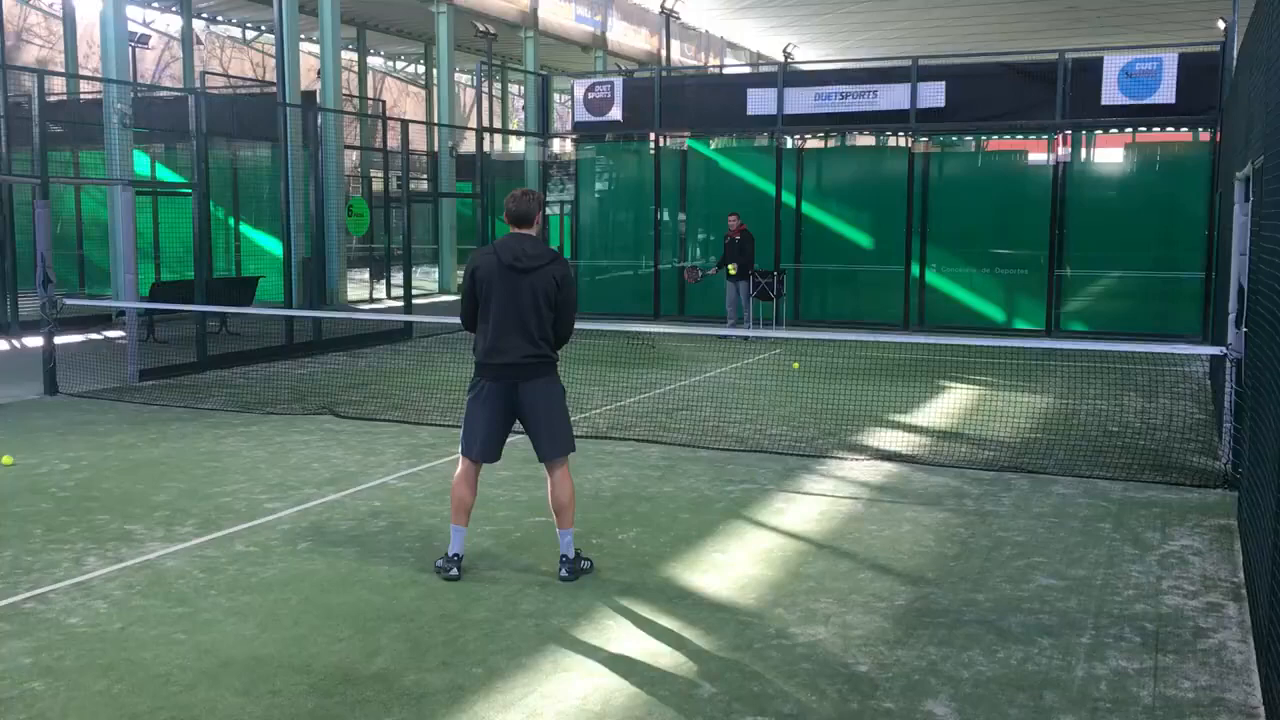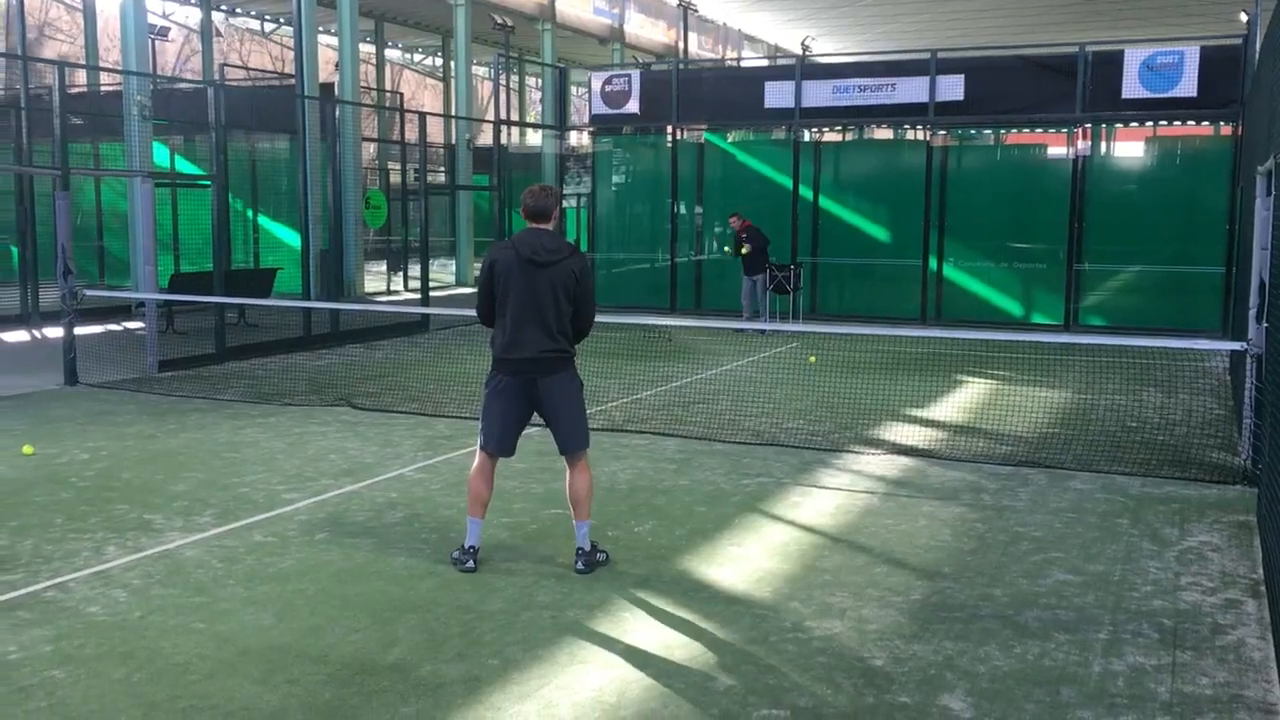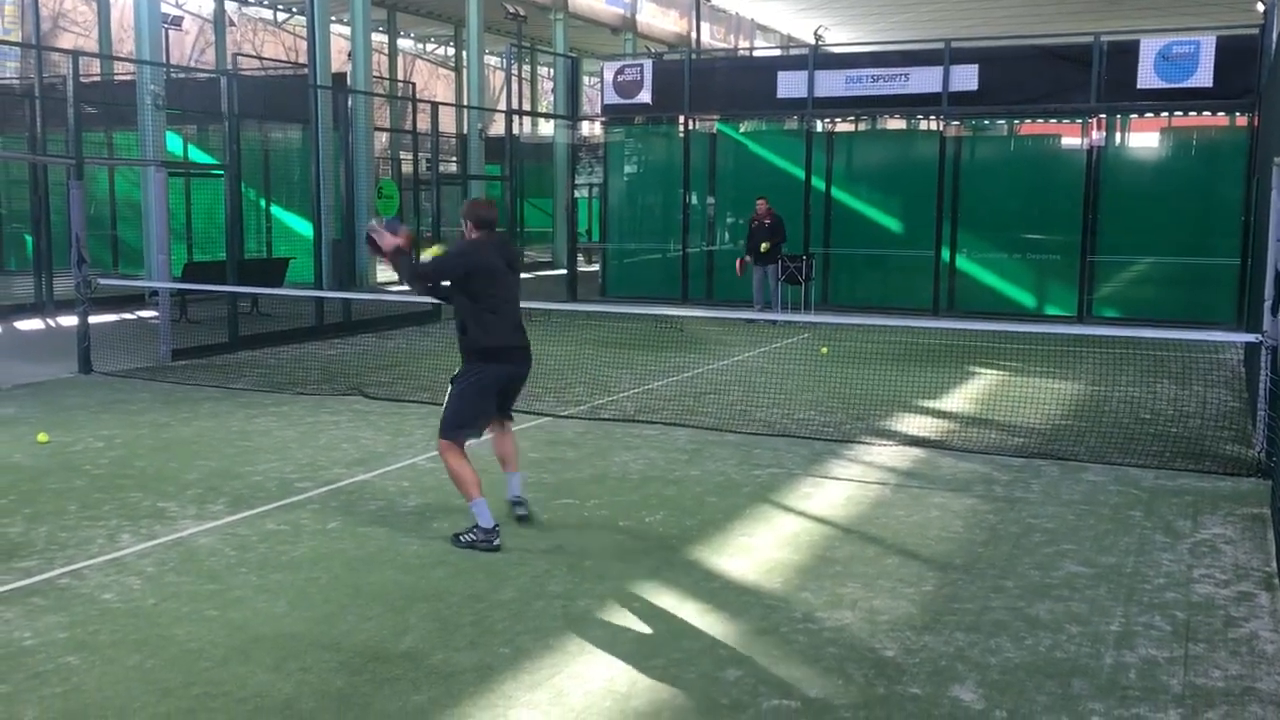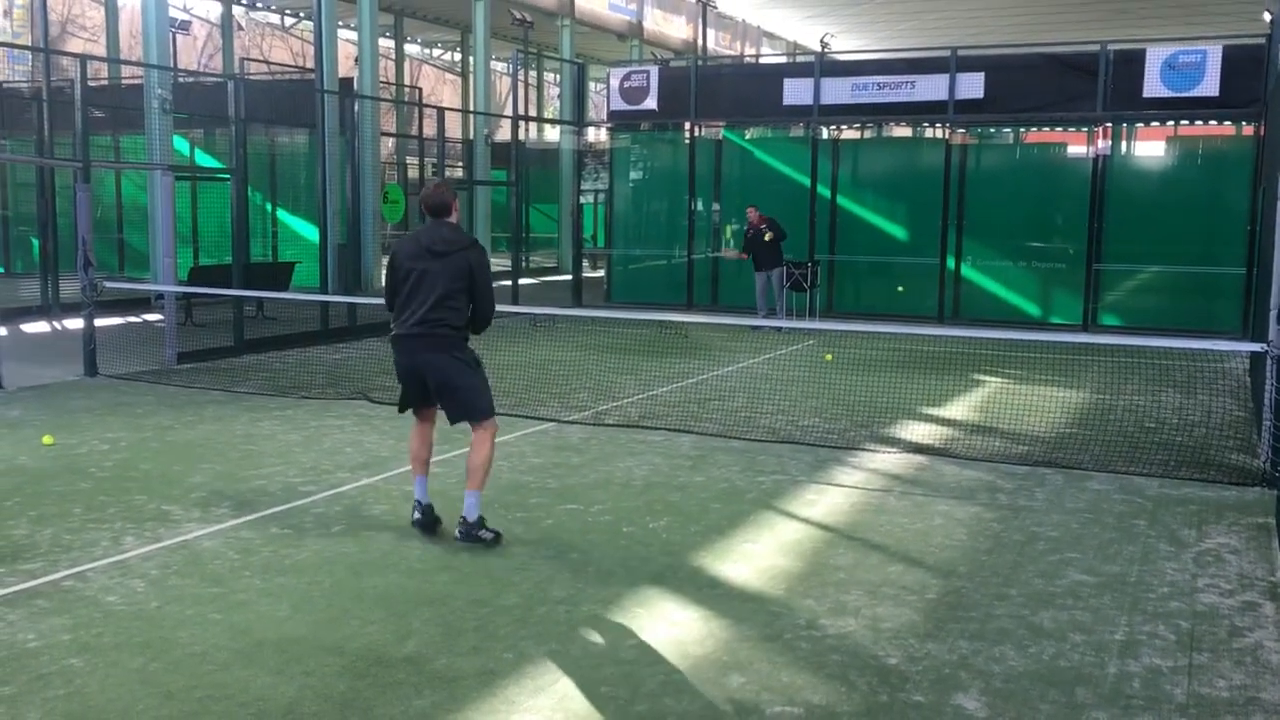
dt=1s
person 1, frame 1
left shoulder: (480, 261)
right shoulder: (556, 266)
left elbow: (467, 320)
right elbow: (564, 329)
left hip: (490, 375)
right hip: (539, 376)
left knee: (468, 464)
right knee: (557, 465)
left ankle: (453, 555)
right ankle: (568, 557)
person 1, frame 2
left shoulder: (498, 255)
right shoulder: (575, 260)
left elbow: (485, 315)
right elbow: (584, 323)
left hip: (508, 369)
right hip: (557, 370)
left knee: (485, 458)
right knee: (577, 459)
left ankle: (470, 548)
right ankle: (584, 549)
person 1, frame 3
left shoulder: (468, 253)
right shoulder: (506, 255)
left elbow: (419, 278)
left wrist: (393, 252)
left hip: (486, 362)
right hip: (518, 360)
left knee: (449, 445)
right knee: (500, 421)
left ankle: (486, 527)
right ankle: (517, 498)
person 1, frame 4
left shoulder: (402, 247)
right shoulder: (471, 251)
left elbow: (390, 299)
right elbow: (483, 314)
left hip: (406, 347)
right hip: (446, 349)
left knee: (423, 418)
right knee: (485, 428)
left ankle: (422, 505)
right ankle: (471, 518)
